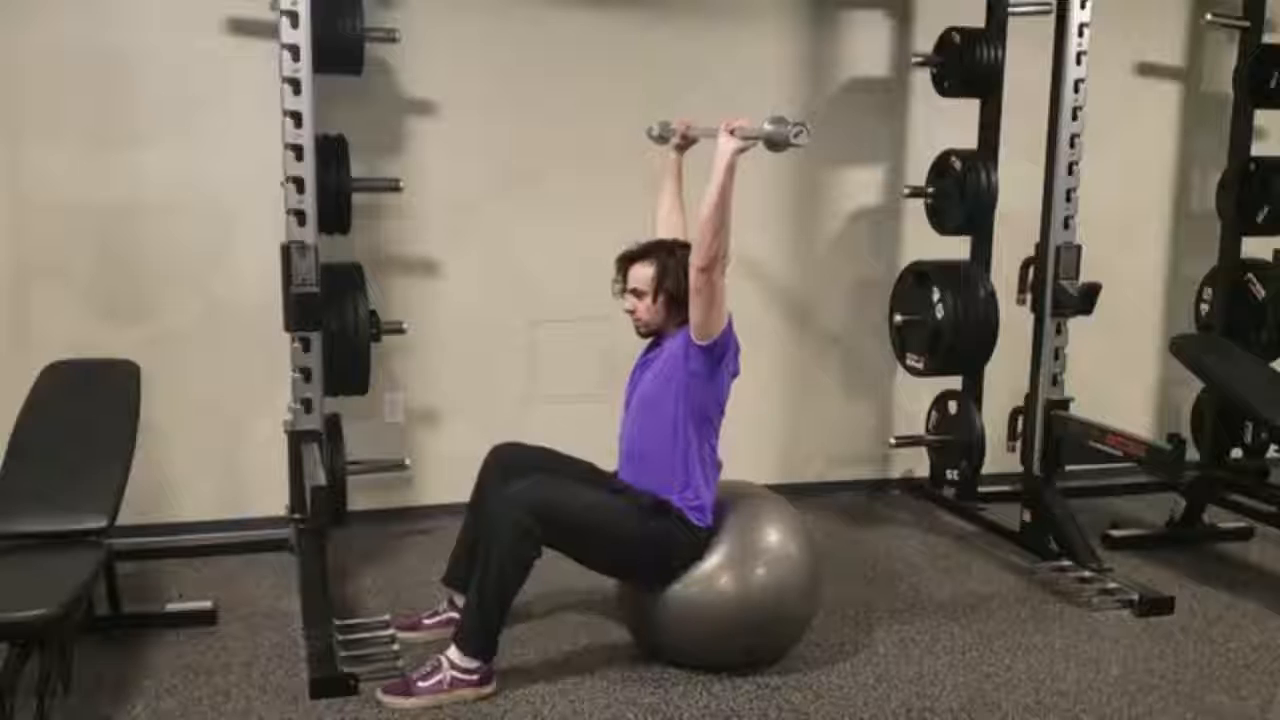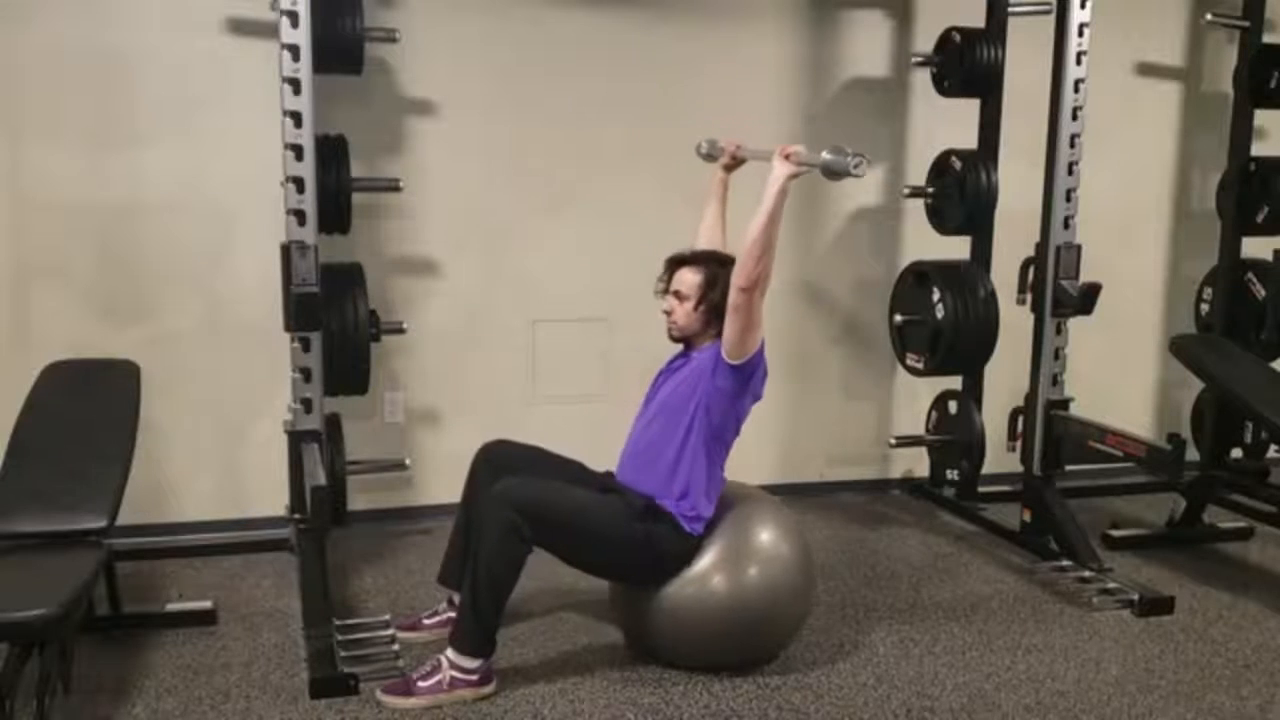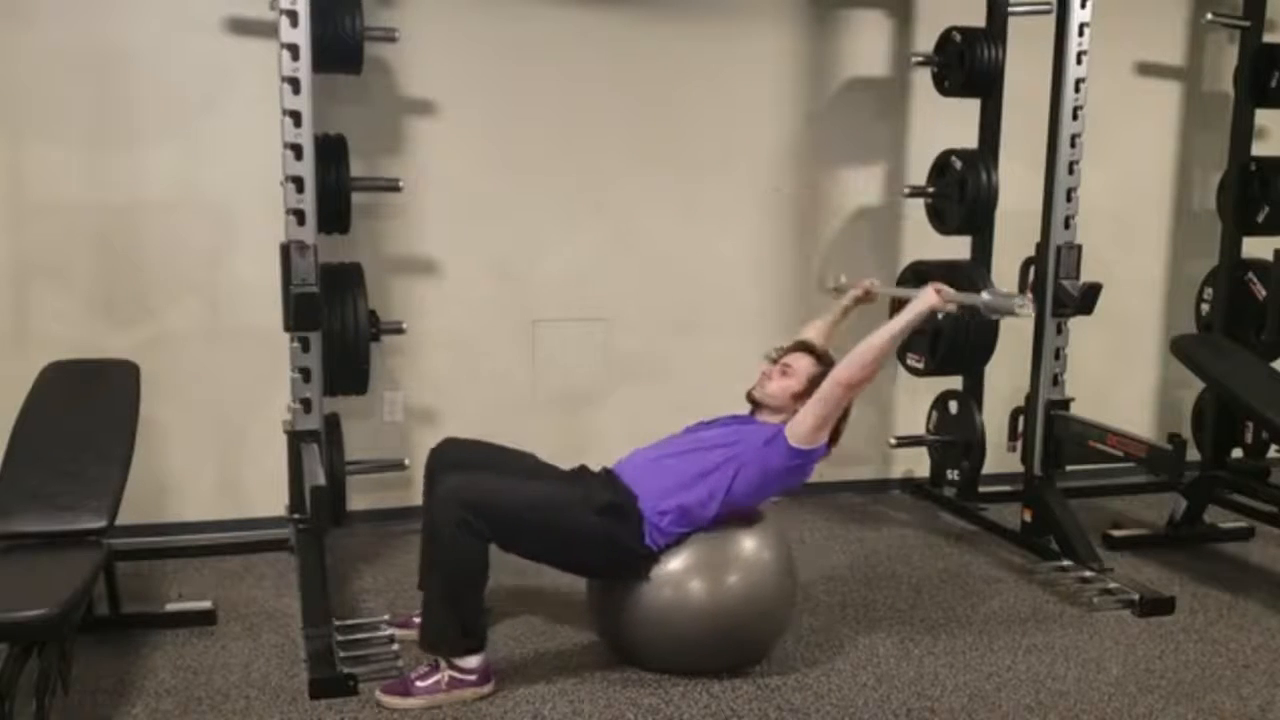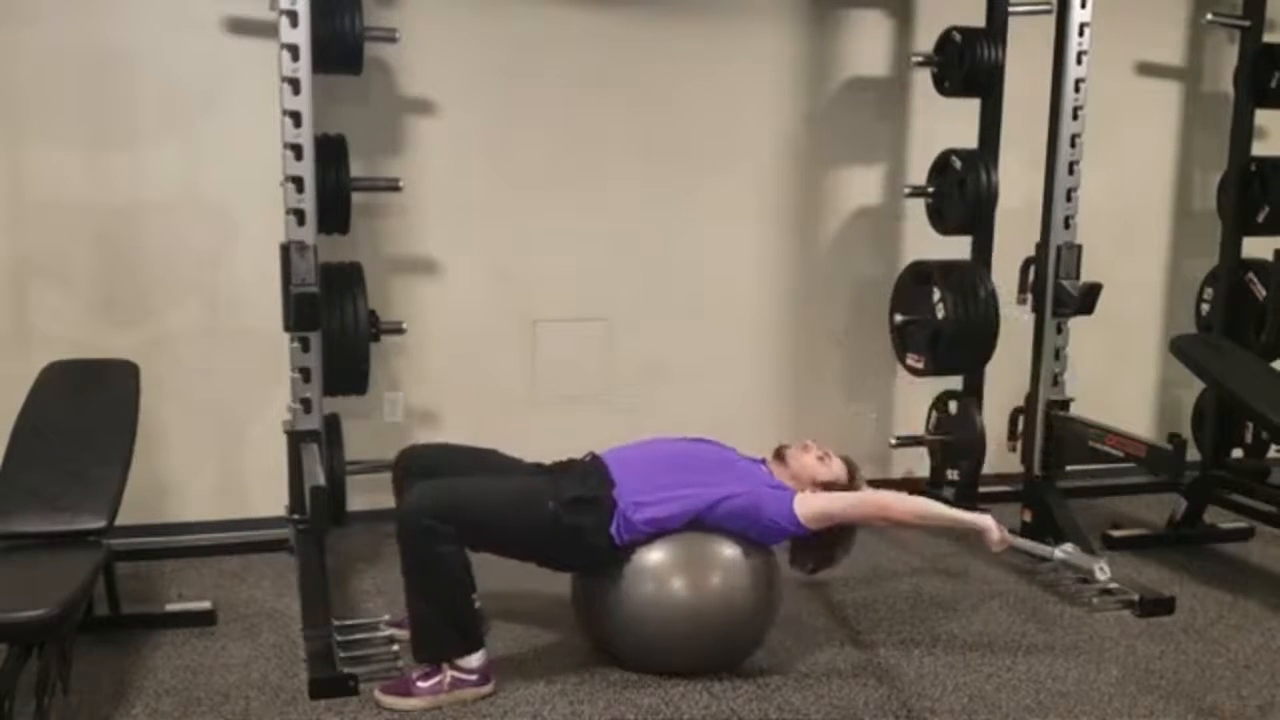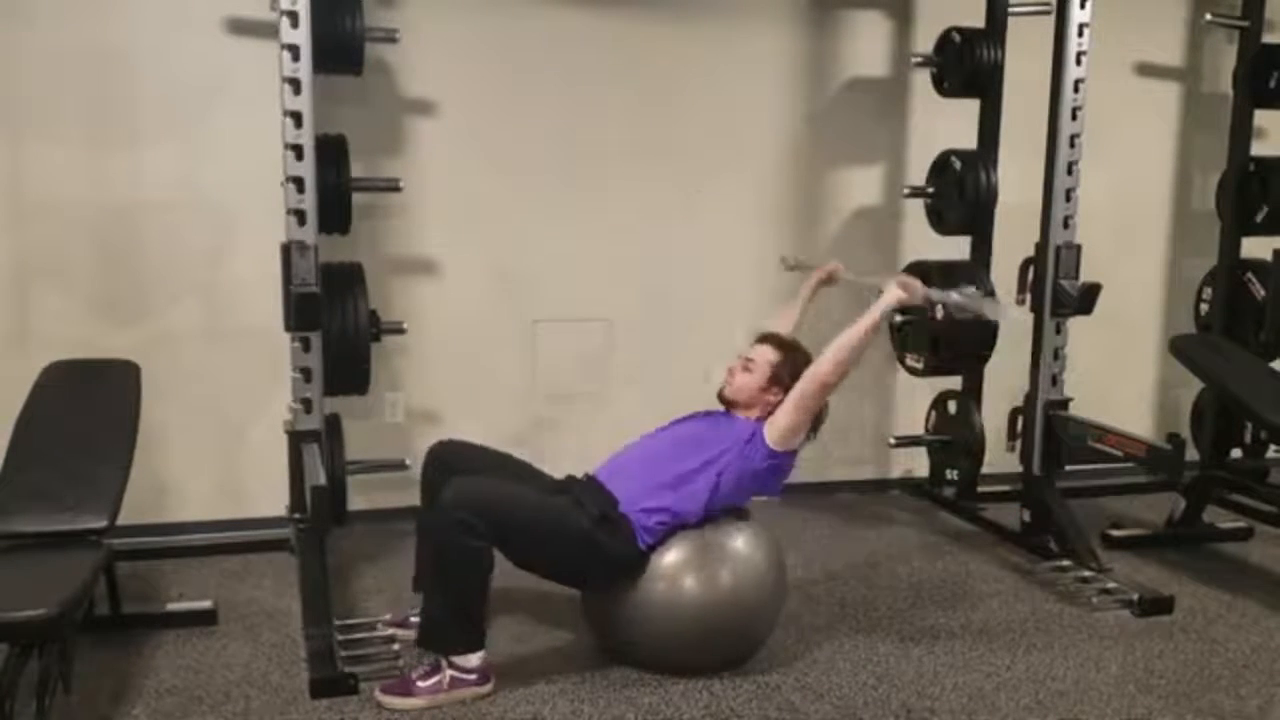
dt=1s
person 1, frame 1
left shoulder: (703, 350)
right shoulder: (664, 341)
left elbow: (705, 261)
right elbow: (669, 240)
left wrist: (725, 159)
right wrist: (673, 156)
left hip: (668, 529)
right hip: (634, 498)
left knee: (523, 503)
right knee: (508, 462)
left ankle: (469, 665)
right ankle: (462, 601)
person 1, frame 2
left shoulder: (731, 364)
right shoulder: (694, 351)
left elbow: (746, 280)
right elbow: (707, 255)
left wrist: (777, 185)
right wrist: (721, 176)
left hip: (658, 533)
right hip: (624, 499)
left knee: (509, 499)
right knee: (497, 459)
left ankle: (468, 664)
right ankle: (460, 603)
person 1, frame 3
left shoulder: (786, 451)
right shoulder: (751, 425)
left elbow: (846, 380)
right elbow: (801, 352)
left wrist: (916, 310)
right wrist: (845, 303)
left hip: (622, 530)
right hip: (600, 492)
left knee: (457, 499)
right knee: (451, 458)
left ankle: (464, 664)
right ankle: (447, 611)
person 1, frame 4
left shoulder: (778, 509)
right shoulder: (759, 474)
left elbow: (873, 507)
left wrist: (974, 521)
left hip: (587, 518)
right hip: (579, 479)
left knee: (425, 509)
right knee: (417, 465)
left ankle: (459, 662)
right ankle: (448, 609)
person 1, frame 5
left shoulder: (764, 451)
right shoulder: (727, 421)
left elbow: (817, 380)
right elbow: (773, 349)
left wrist: (882, 306)
right wrist: (808, 286)
left hip: (603, 538)
right hip: (581, 498)
left knee: (460, 502)
right knee: (446, 459)
left ankle: (462, 663)
right ankle: (443, 610)
